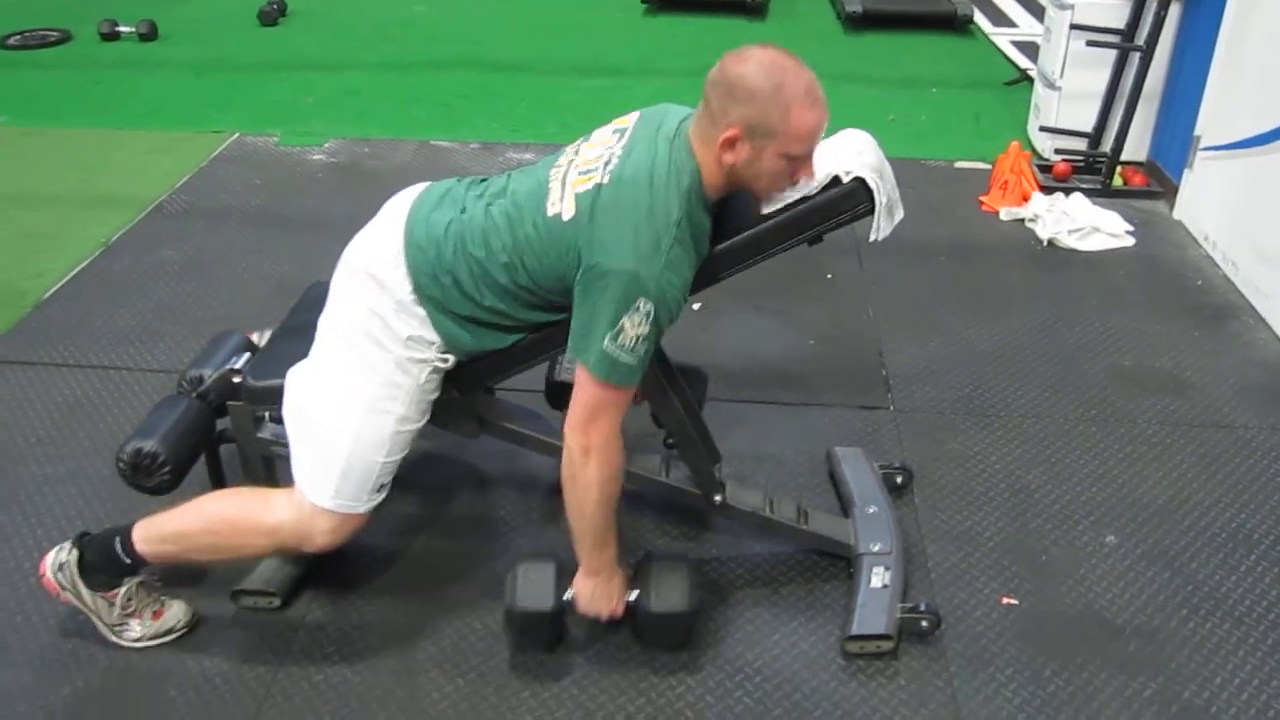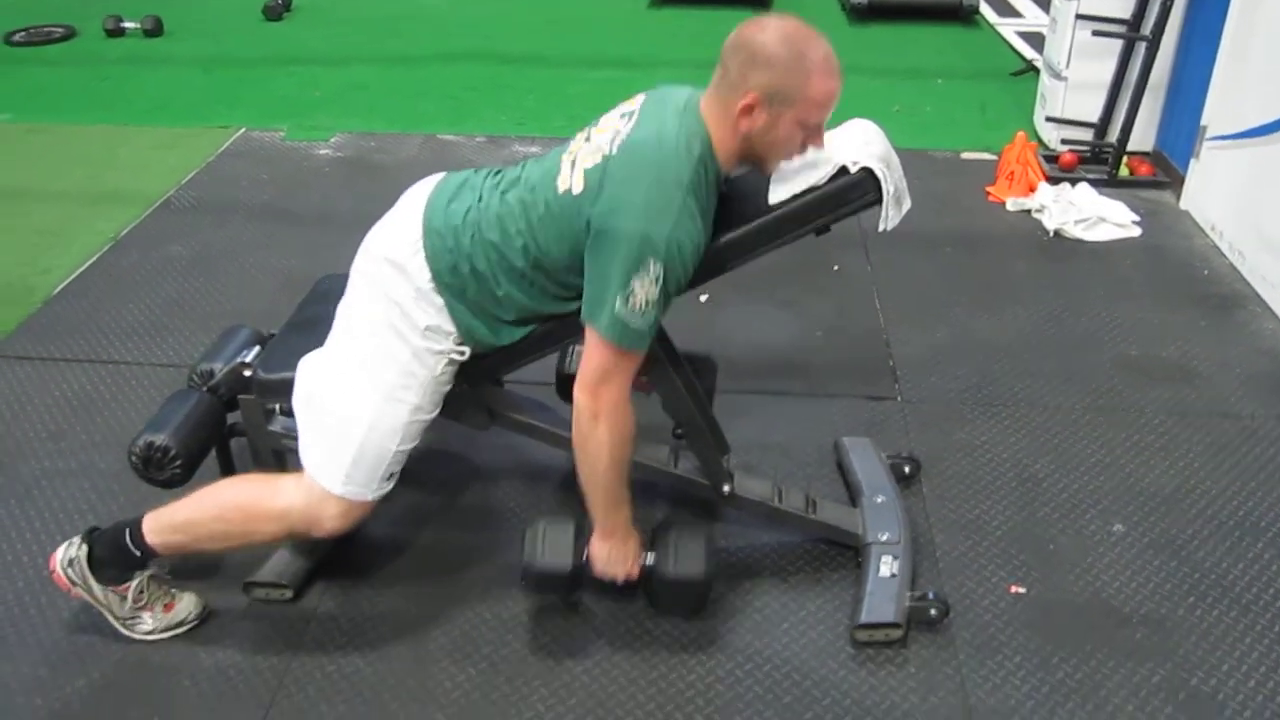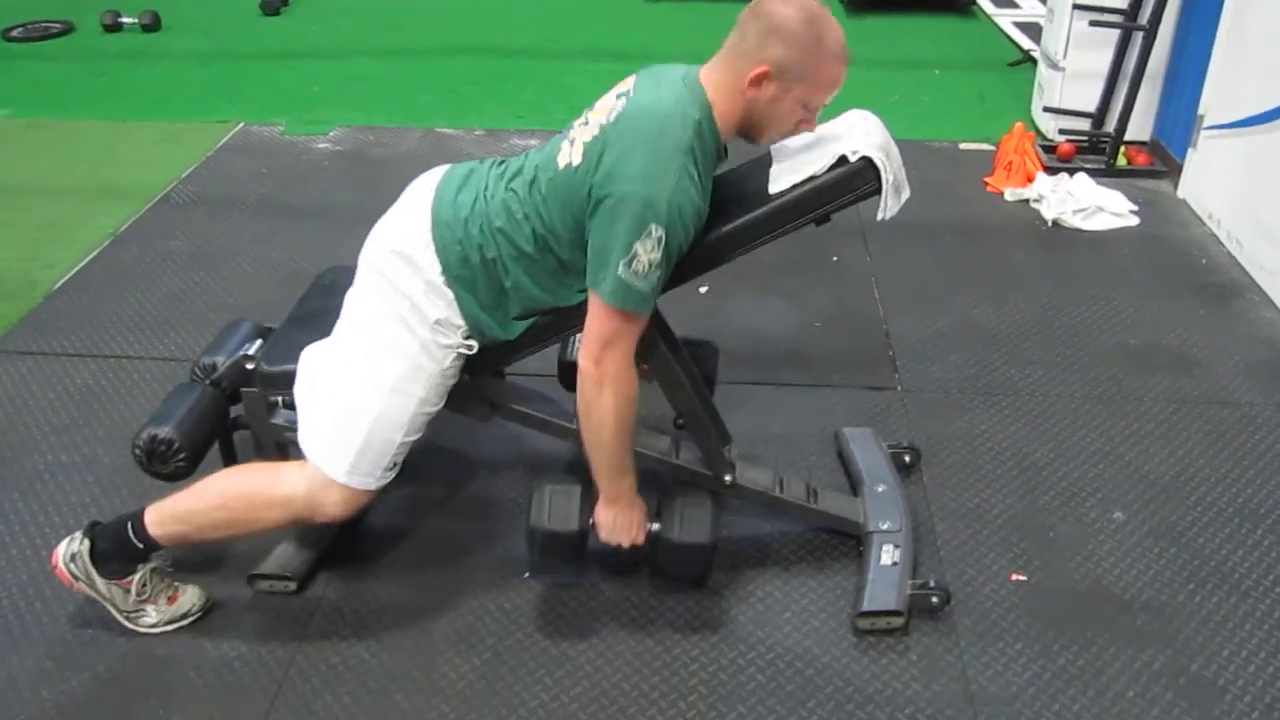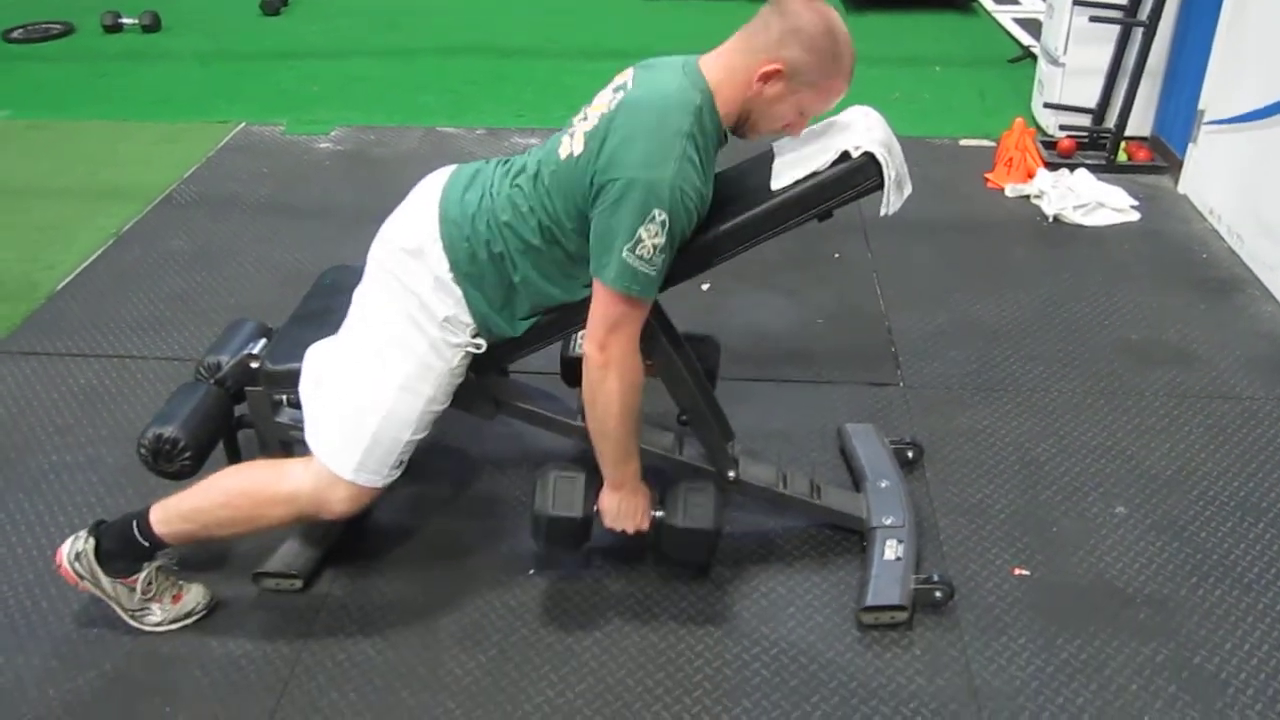
dt=0.1s
person 1, frame 1
left shoulder: (671, 123)
right shoulder: (646, 255)
right elbow: (590, 438)
left wrist: (626, 361)
right wrist: (597, 569)
left hip: (431, 219)
right hip: (410, 304)
right knee: (322, 521)
right ankle: (98, 562)
person 1, frame 2
left shoulder: (680, 103)
right shoulder: (657, 221)
right elbow: (600, 400)
left wrist: (633, 329)
right wrist: (612, 532)
left hip: (445, 210)
right hip: (424, 294)
right knee: (331, 504)
left ankle: (287, 355)
right ankle: (108, 556)
person 1, frame 3
left shoulder: (675, 82)
right shoulder: (656, 186)
right elbow: (603, 365)
left wrist: (635, 319)
right wrist: (617, 498)
left hip: (453, 206)
right hip: (438, 281)
right knee: (335, 489)
right ankle: (109, 549)
person 1, frame 4
left shoulder: (676, 74)
right shoulder: (661, 172)
right elbow: (608, 351)
left wrist: (639, 312)
right wrist: (622, 485)
left hip: (460, 204)
right hip: (446, 281)
right knee: (340, 485)
right ankle: (115, 548)
